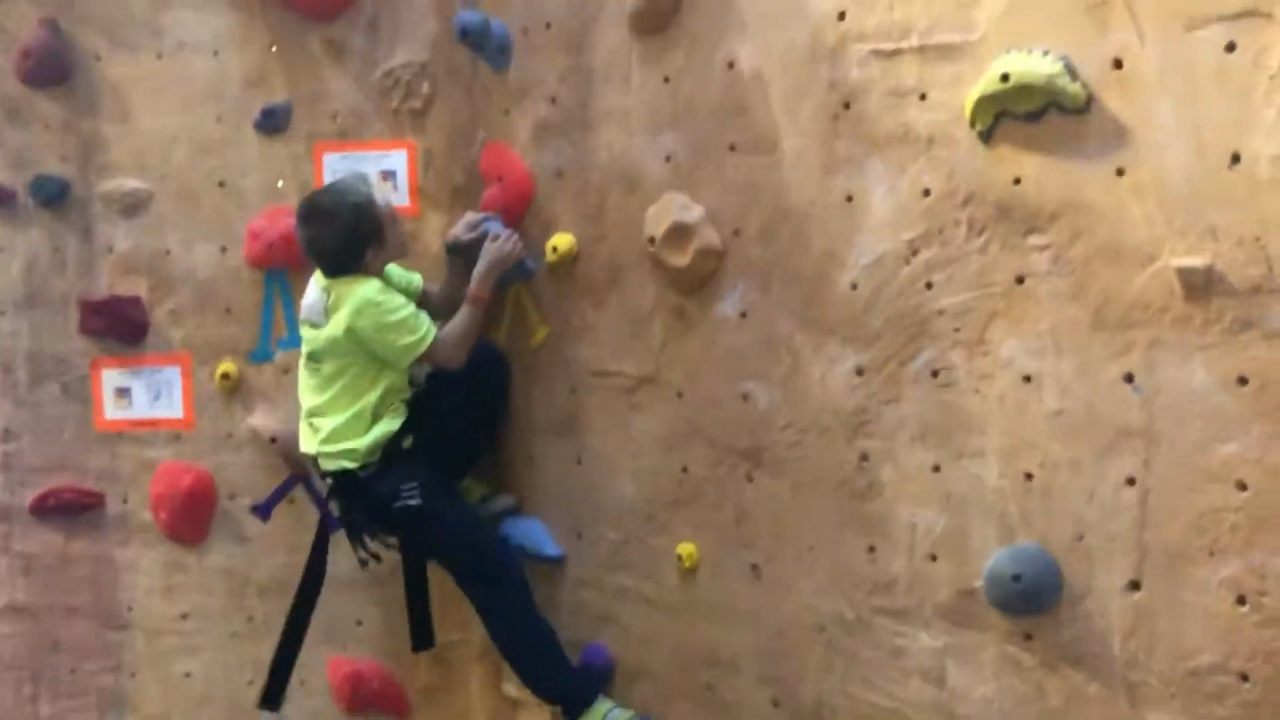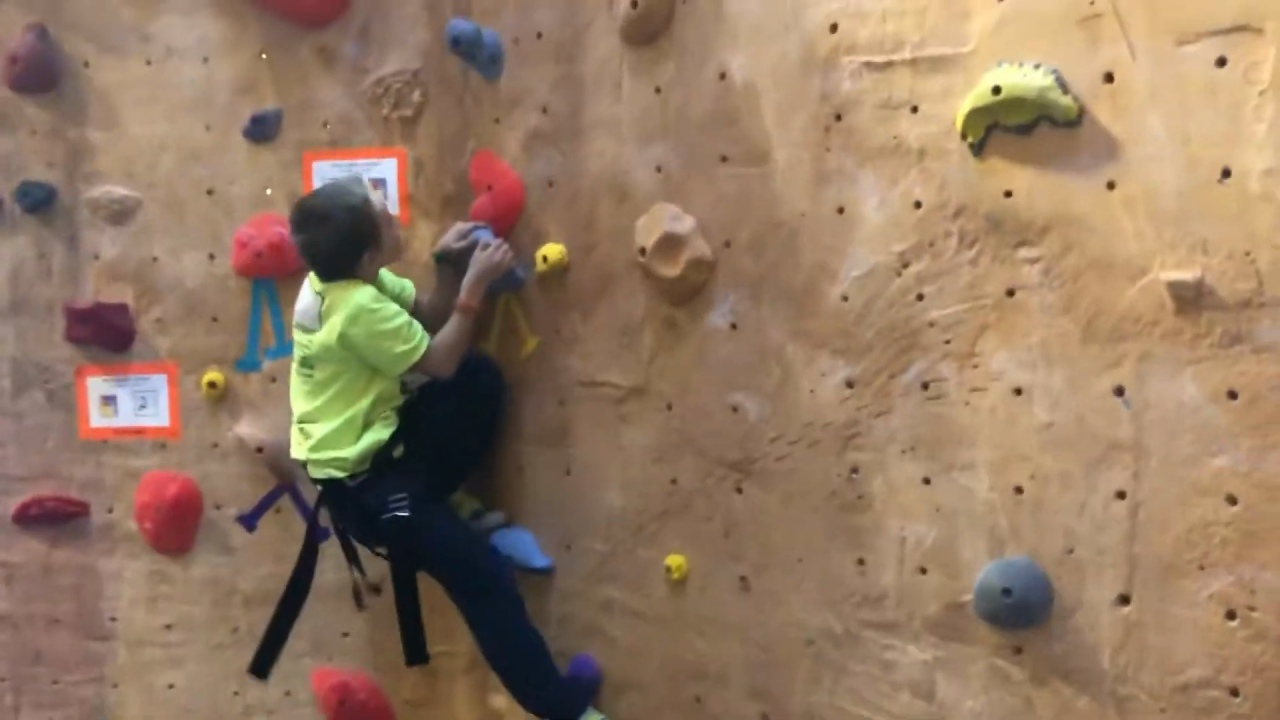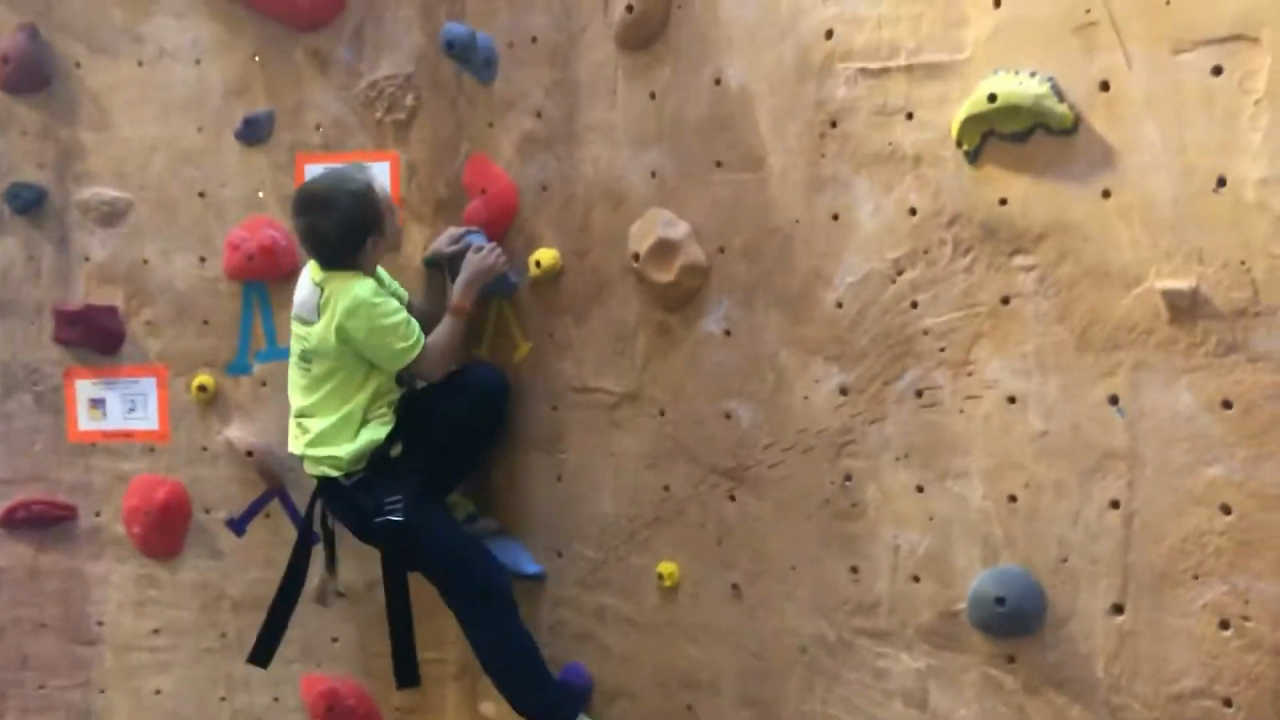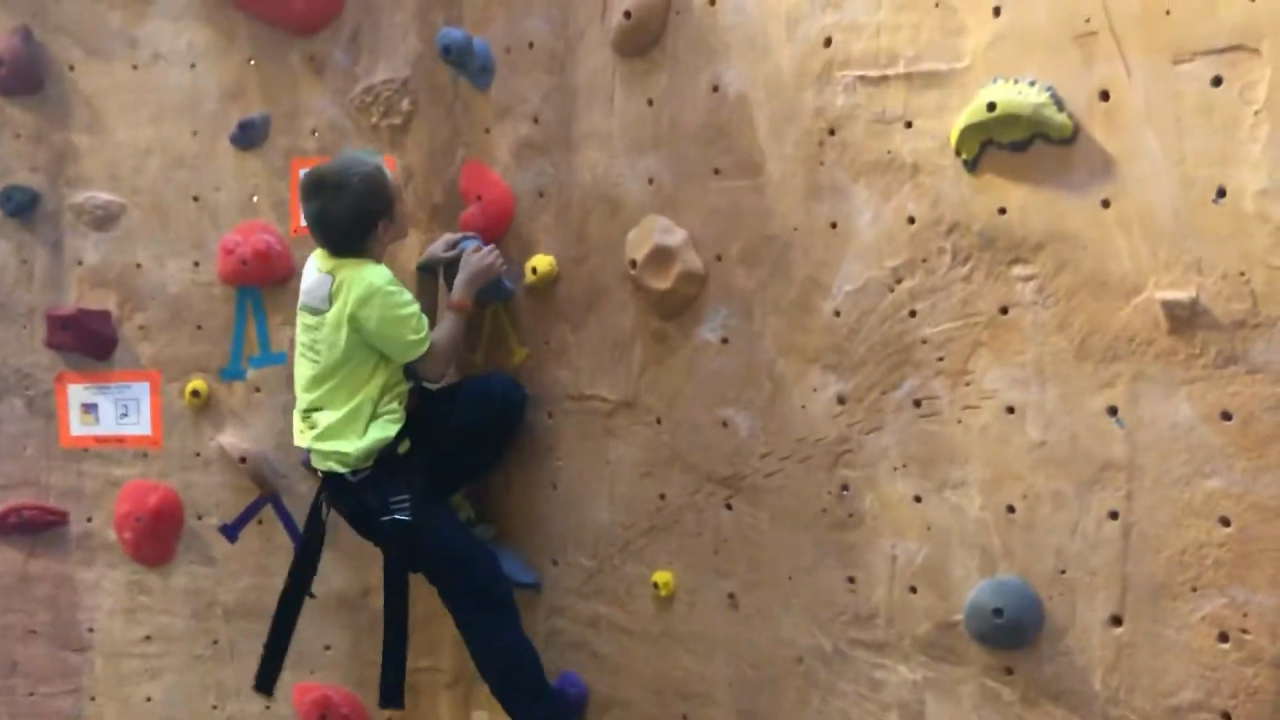
dt=0.1s
person 1, frame 1
left shoulder: (343, 274)
right shoulder: (370, 300)
left elbow: (436, 306)
right elbow: (450, 351)
left wrist: (459, 255)
right wrist: (482, 273)
left hip: (390, 431)
right hip: (374, 473)
left knee: (493, 367)
right knee: (494, 569)
left ankle: (448, 489)
person 1, frame 2
left shoulder: (333, 280)
right shoulder: (361, 307)
left elbow: (426, 315)
right elbow: (439, 361)
left wrist: (450, 266)
right wrist: (474, 285)
left hip: (380, 439)
right hip: (362, 479)
left knee: (481, 378)
right knee: (484, 578)
left ankle: (439, 498)
person 1, frame 3
left shoulder: (325, 272)
right shoulder: (358, 298)
left elbow: (413, 327)
right elbow: (431, 366)
left wrist: (437, 269)
right wrist: (466, 287)
left hip: (370, 438)
right hip: (363, 477)
left knee: (487, 385)
right knee: (477, 581)
left ankle: (428, 508)
person 1, frame 4
left shoulder: (328, 261)
right shoulder: (370, 286)
right elbow: (435, 360)
left wrist: (430, 272)
right wrist: (464, 288)
left hip: (377, 437)
right hip: (369, 473)
left knee: (502, 397)
right knee: (480, 583)
left ankle: (431, 505)
